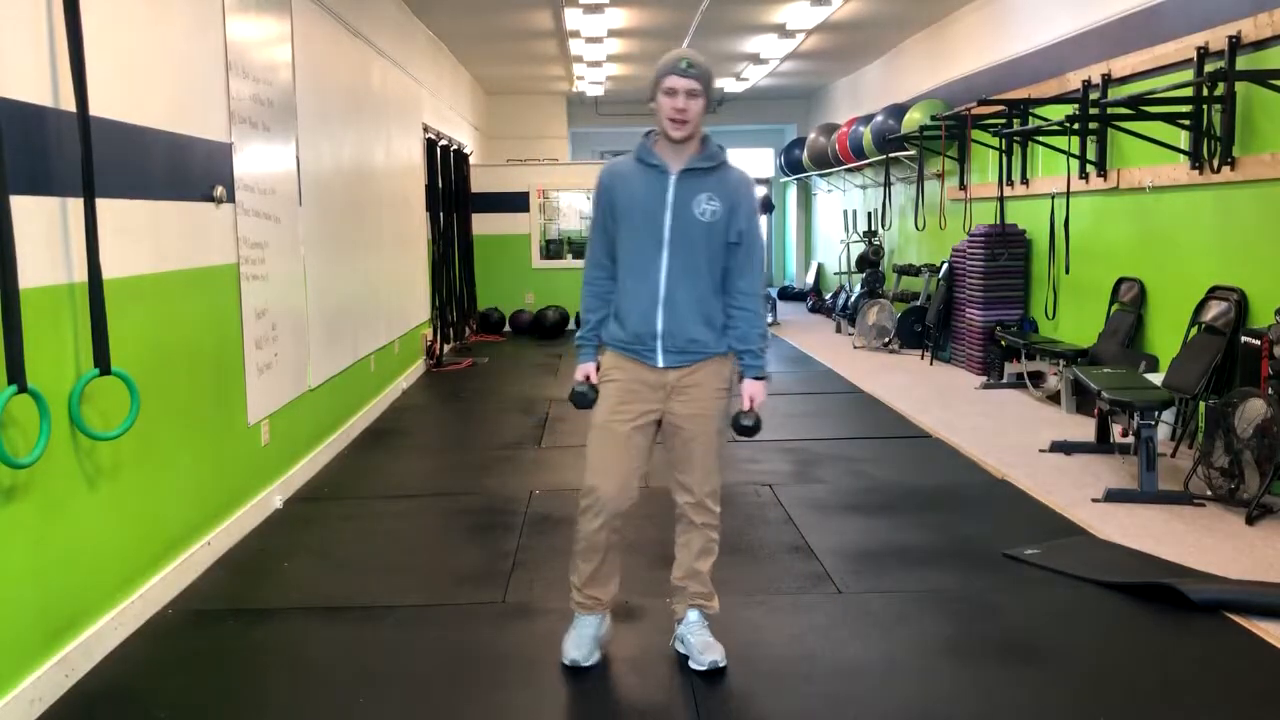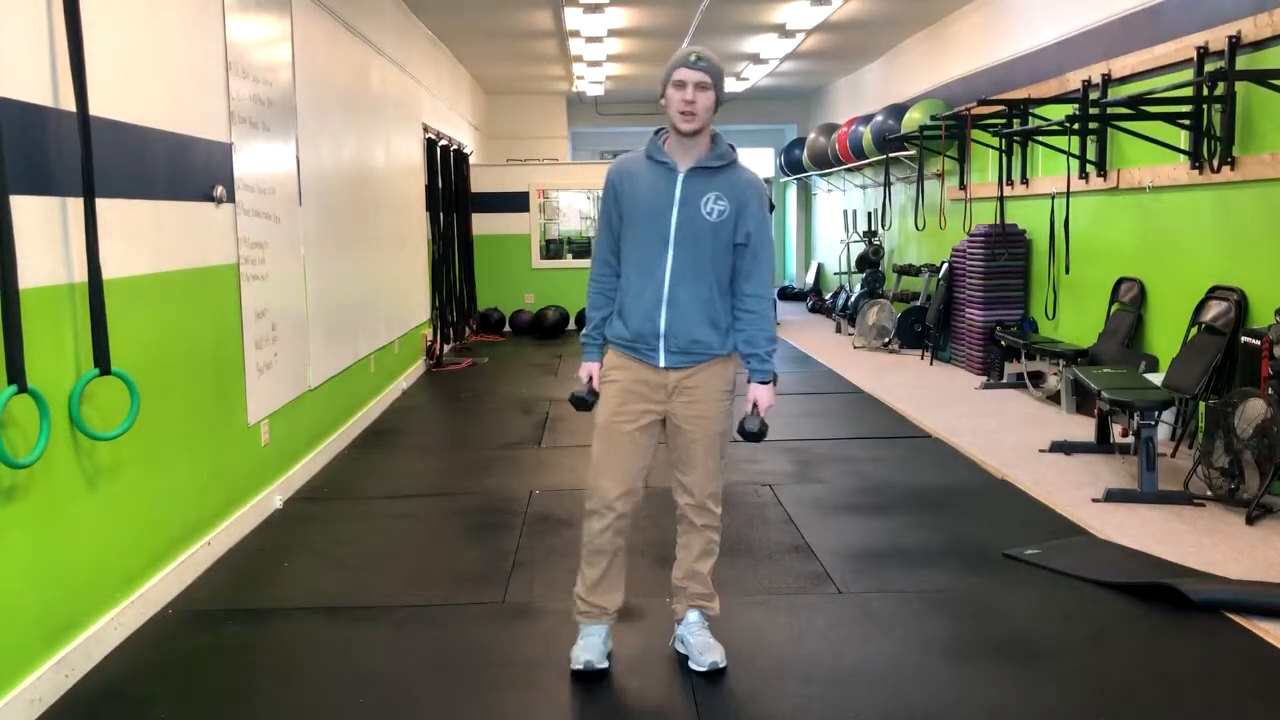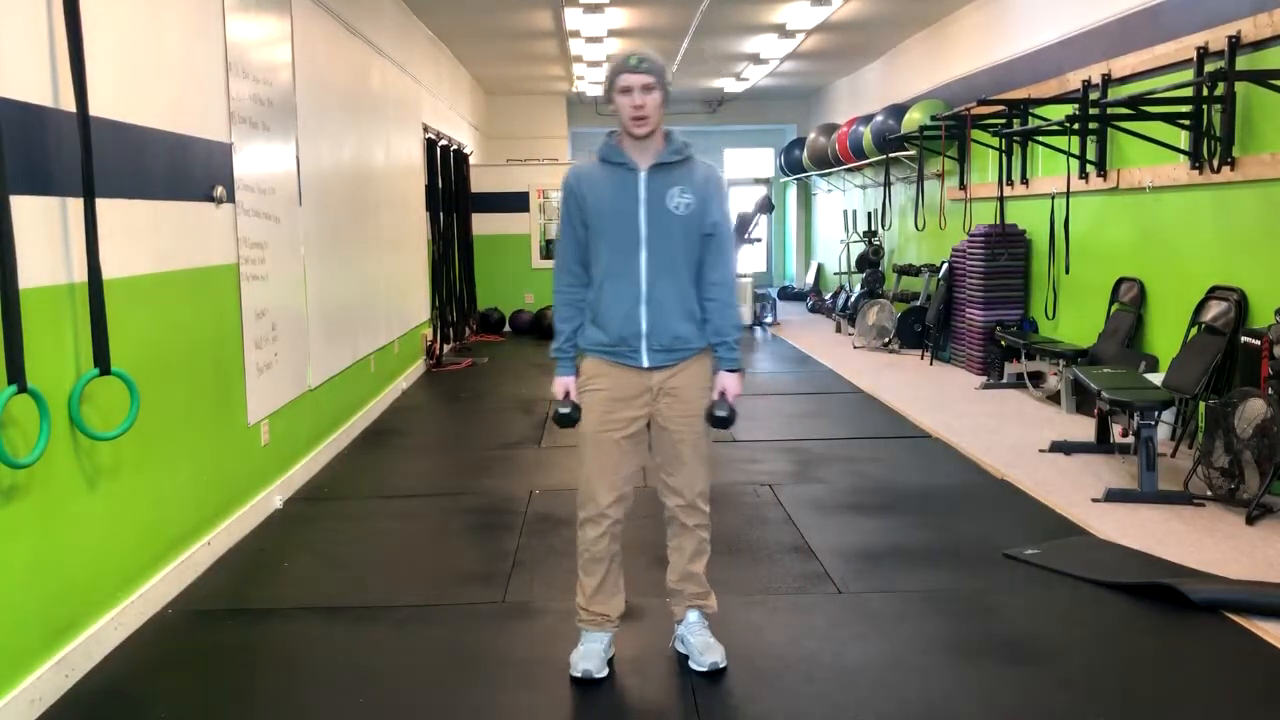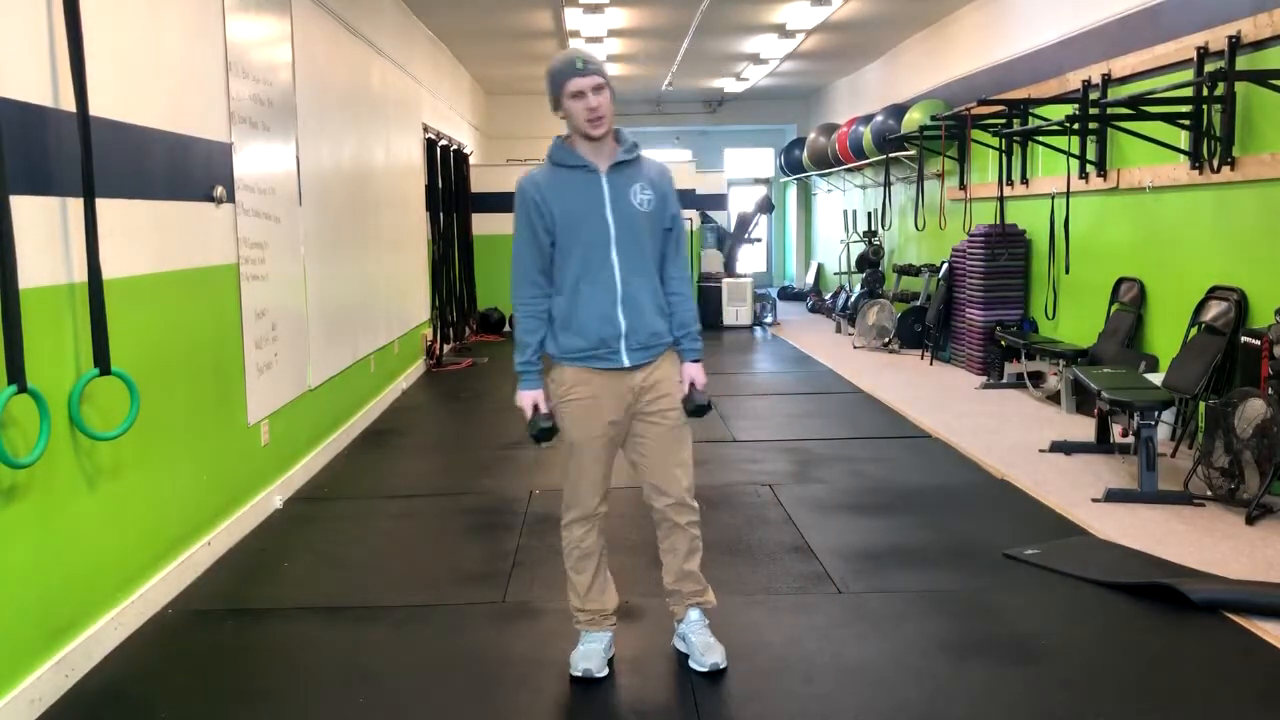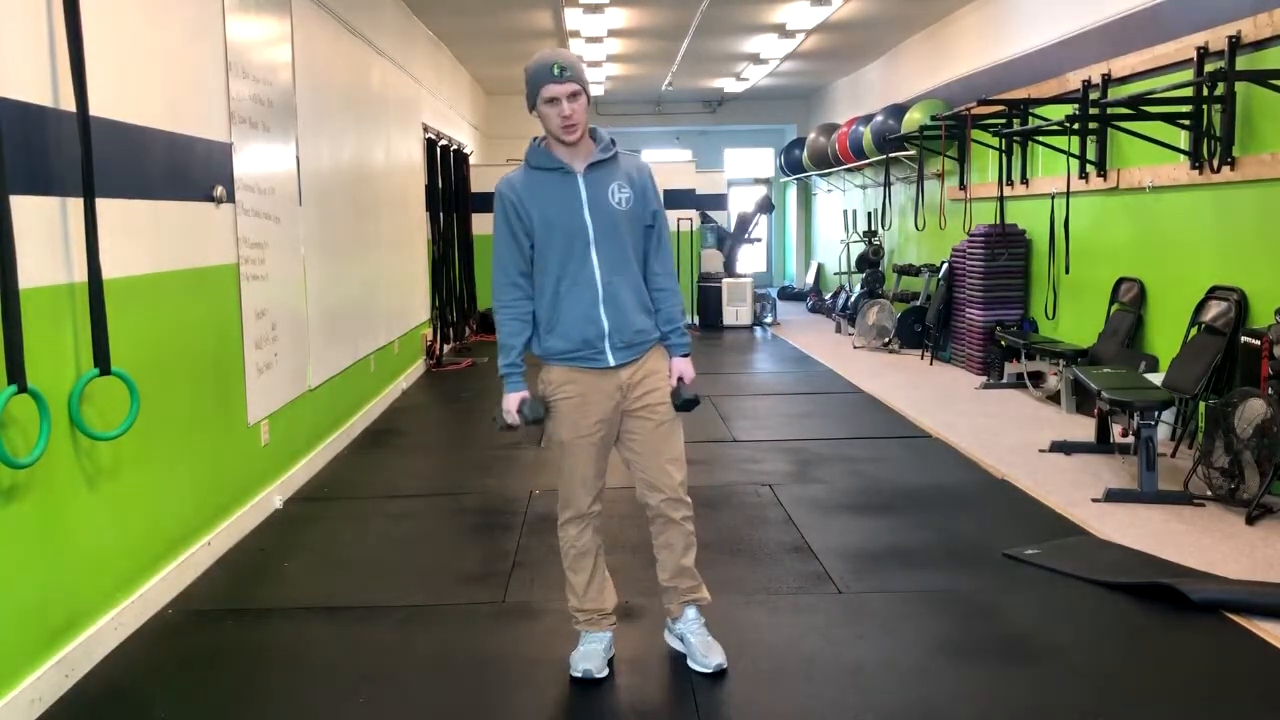
dt=0.5s
person 1, frame 1
left shoulder: (733, 187)
right shoulder: (616, 179)
left elbow: (746, 286)
right elbow: (599, 273)
left wrist: (754, 368)
right wrist: (587, 350)
left hip: (703, 368)
right hip: (625, 364)
left knee: (699, 502)
right knee: (603, 497)
left ankle: (693, 617)
right ankle: (589, 612)
person 1, frame 2
left shoulder: (742, 186)
right shoulder: (625, 175)
left elbow: (755, 286)
right elbow: (605, 270)
left wrist: (762, 371)
right wrist: (591, 349)
left hip: (705, 369)
right hip: (627, 363)
left knee: (700, 504)
right knee: (607, 500)
left ankle: (693, 618)
right ankle: (594, 622)
person 1, frame 3
left shoulder: (702, 180)
right shoulder: (583, 182)
left elbow: (719, 278)
right elbow: (571, 279)
left wrist: (728, 360)
right wrist: (564, 362)
left hip: (686, 367)
right hip: (607, 368)
left knee: (688, 502)
right knee: (601, 507)
left ankle: (691, 618)
right ankle: (596, 626)
person 1, frame 4
left shoulder: (655, 177)
right shoulder: (539, 187)
left elbow: (676, 273)
right elbow: (530, 289)
left wrist: (691, 352)
right wrist: (528, 375)
left hip: (657, 367)
right hip: (581, 374)
left knee: (676, 500)
right knee: (583, 509)
left ankle: (690, 617)
right ankle: (594, 627)
person 1, frame 5
left shoulder: (634, 174)
right shoulder: (516, 191)
left elbow: (660, 268)
right elbow: (512, 291)
left wrist: (679, 345)
right wrist: (512, 378)
left hip: (646, 363)
right hip: (570, 374)
left knee: (670, 496)
right knee: (579, 509)
left ankle: (686, 617)
right ankle: (594, 628)
